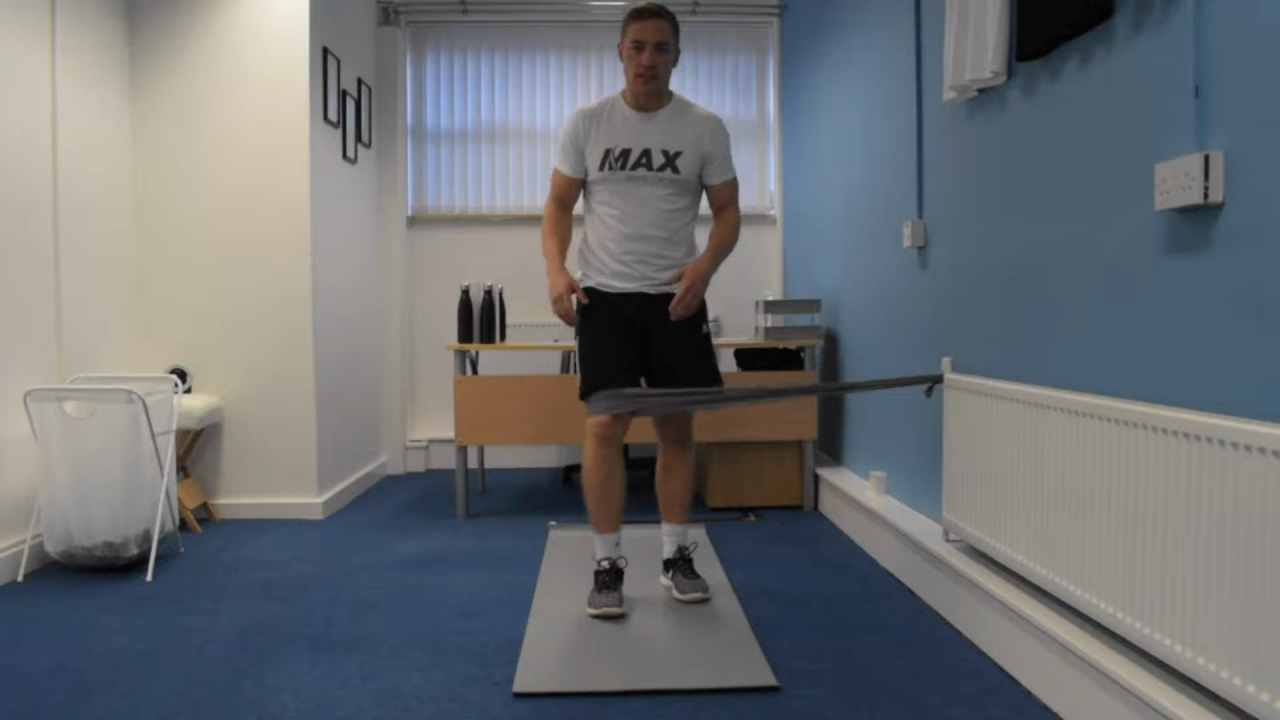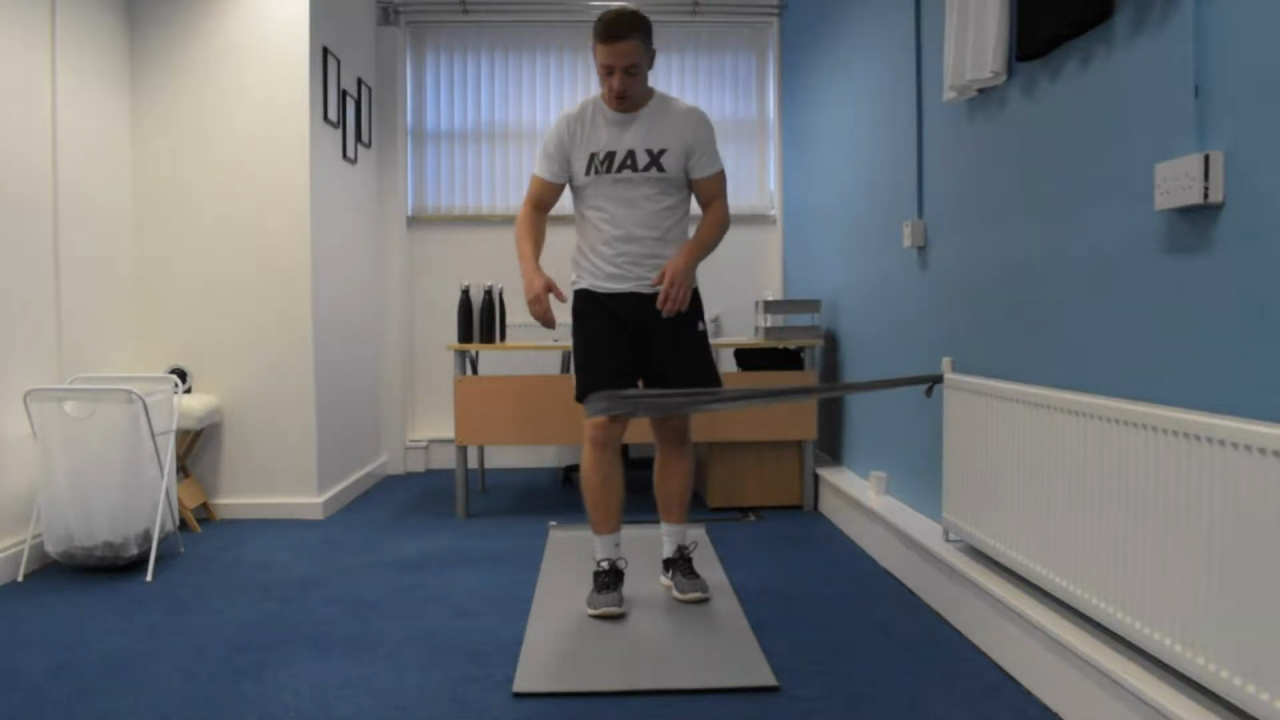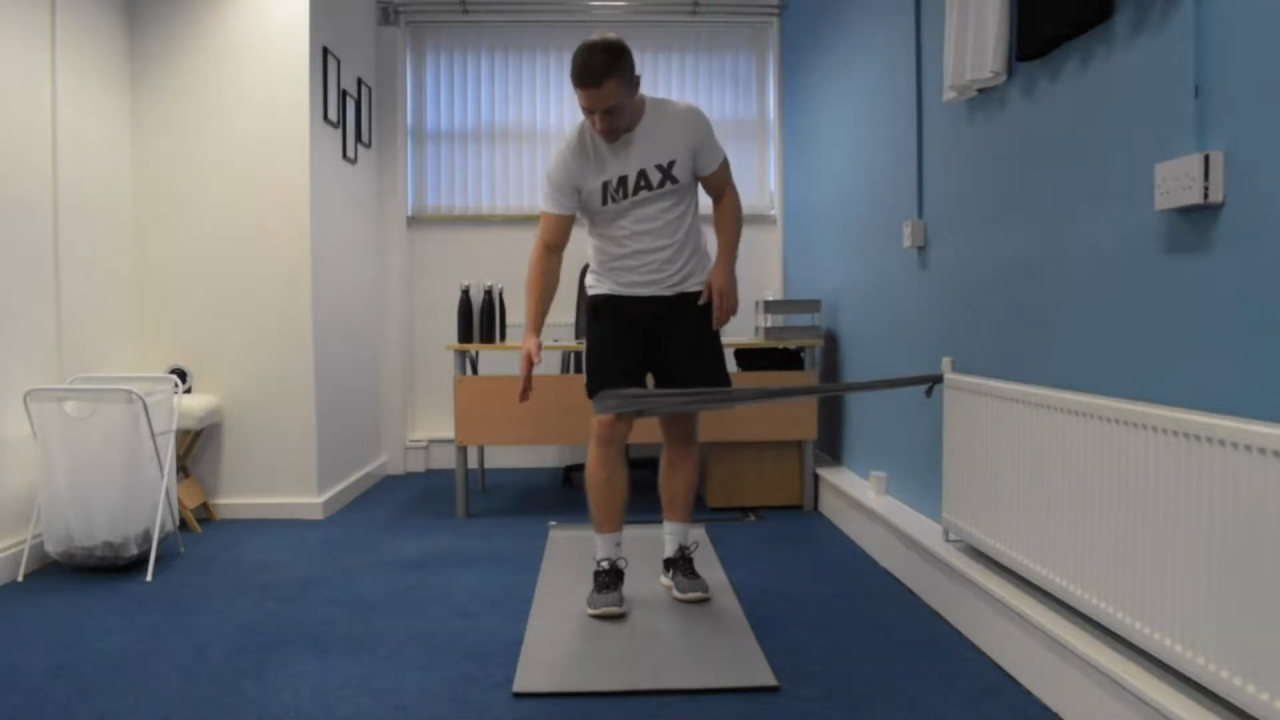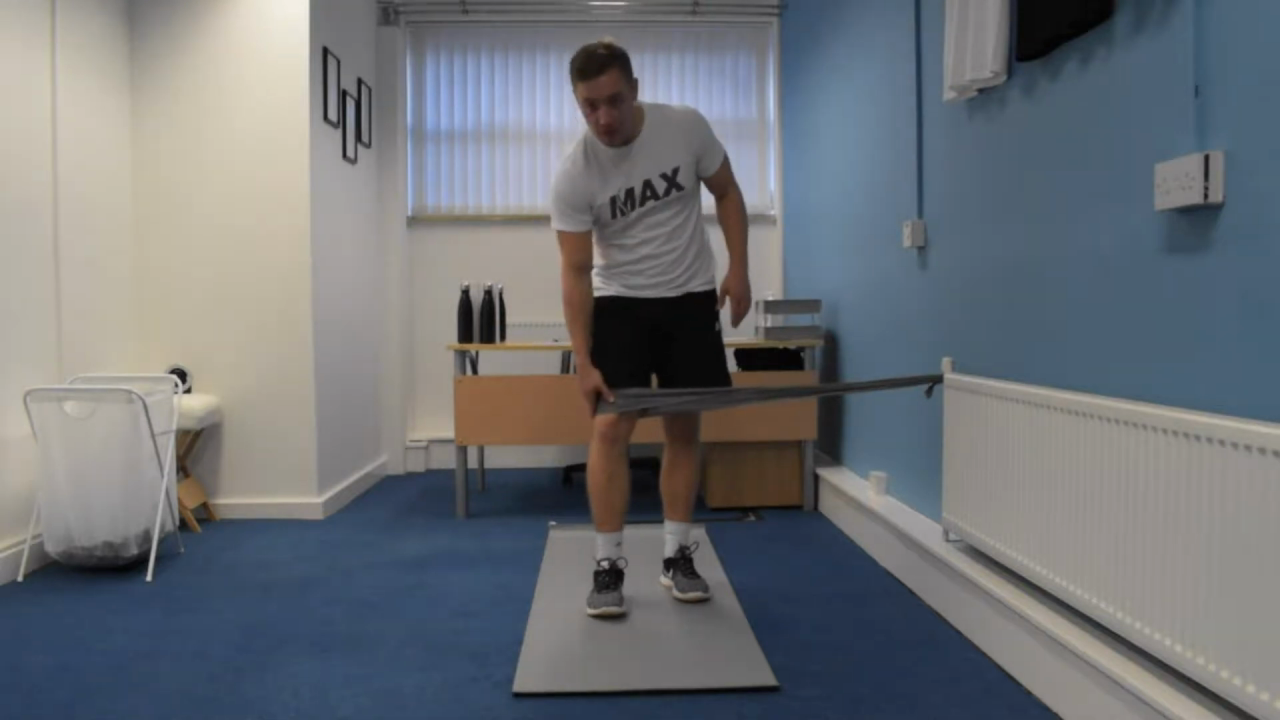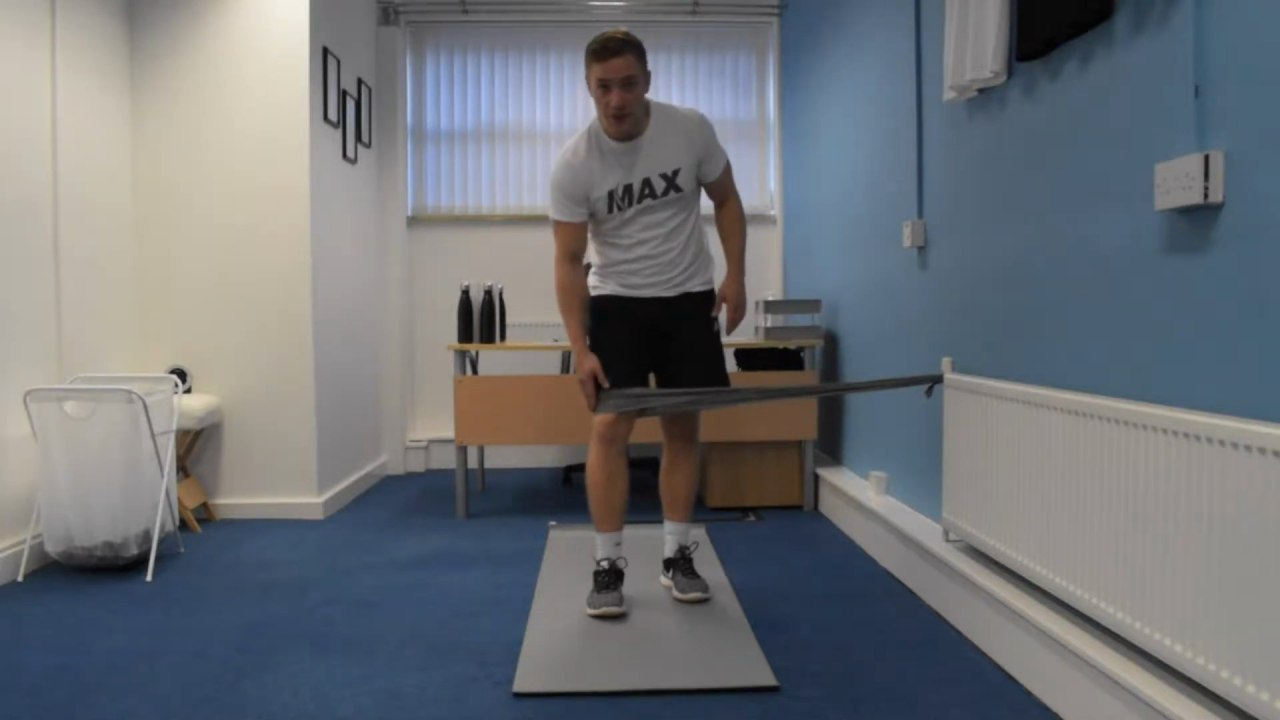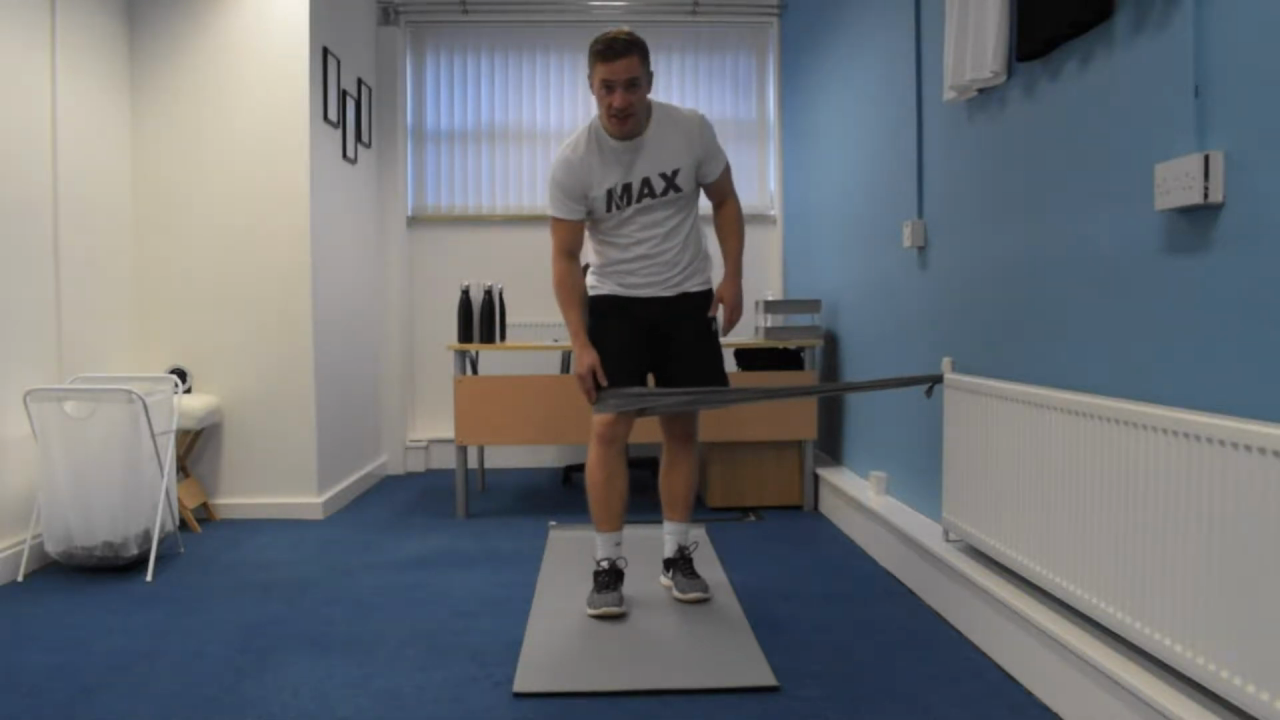
dt=0.4s
person 1, frame 1
left shoulder: (705, 128)
right shoulder: (586, 122)
left elbow: (727, 210)
right elbow: (560, 203)
left wrist: (705, 266)
right wrist: (557, 269)
left hip: (674, 298)
right hip: (605, 296)
left knee: (677, 429)
right knee: (605, 427)
left ankle: (676, 556)
right ankle: (607, 565)
person 1, frame 2
left shoulder: (689, 123)
right shoulder: (570, 127)
left elbow: (715, 207)
right elbow: (536, 205)
left wrist: (688, 257)
right wrist: (531, 267)
left hip: (670, 296)
right hip: (600, 298)
left knee: (674, 428)
right knee: (602, 429)
left ankle: (676, 556)
right ankle: (607, 565)
person 1, frame 3
left shoulder: (686, 122)
right shoulder: (569, 158)
left elbow: (724, 195)
right elbow: (549, 249)
left wrist: (724, 266)
right wrist: (533, 334)
left hip: (686, 298)
right hip: (615, 301)
left knee: (682, 427)
right knee: (608, 426)
left ankle: (677, 556)
right ankle: (608, 566)
person 1, frame 4
left shoulder: (686, 125)
right shoulder: (574, 174)
left elbow: (727, 192)
right elbow: (576, 272)
left wrist: (738, 267)
right wrist: (584, 360)
left hip: (691, 298)
right hip: (620, 303)
left knee: (683, 427)
right knee: (612, 427)
left ankle: (677, 555)
right ankle: (608, 565)
person 1, frame 5
left shoulder: (691, 129)
right shoulder: (573, 164)
left elbow: (726, 200)
right elbow: (569, 260)
left wrist: (735, 274)
right wrist: (580, 348)
left hip: (689, 298)
right hip: (617, 302)
left knee: (682, 427)
right knee: (610, 427)
left ankle: (677, 556)
right ankle: (607, 566)
person 1, frame 6
left shoulder: (692, 130)
right shoulder: (573, 161)
left elbow: (725, 201)
right elbow: (566, 256)
left wrist: (732, 276)
right wrist: (580, 342)
left hip: (688, 298)
right hip: (616, 302)
left knee: (681, 426)
right knee: (609, 427)
left ankle: (677, 555)
right ankle: (607, 564)
